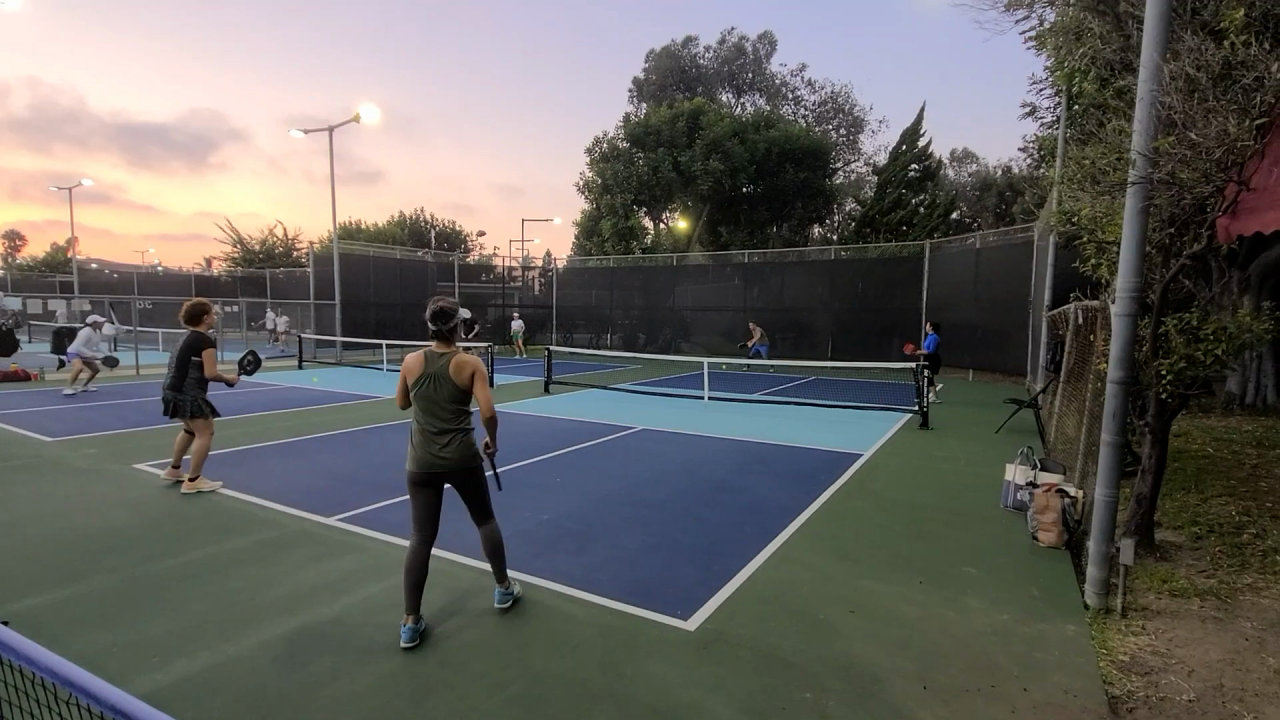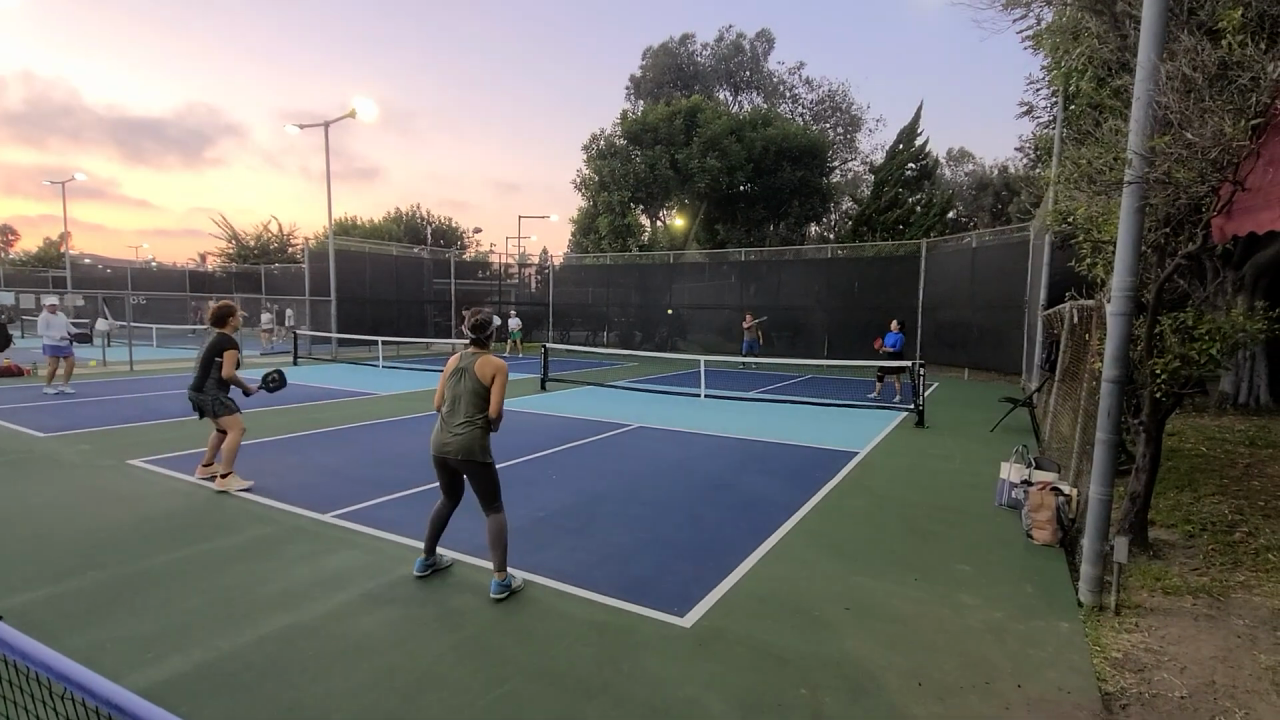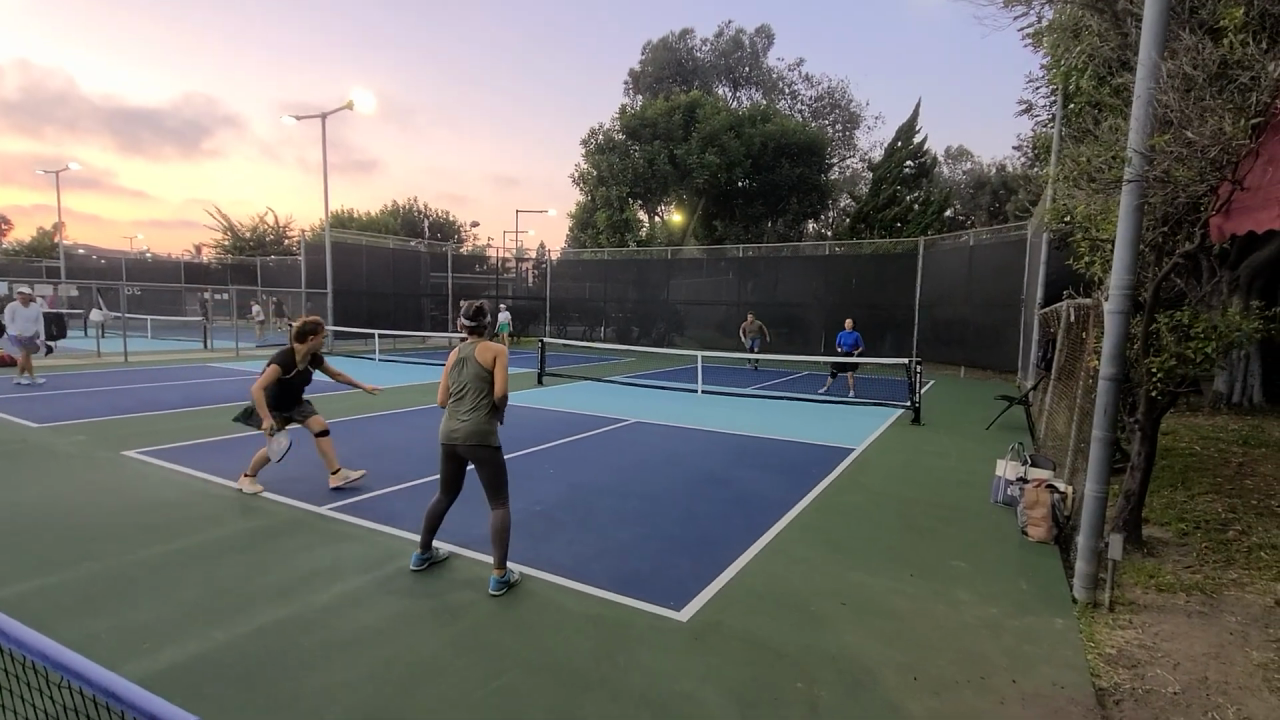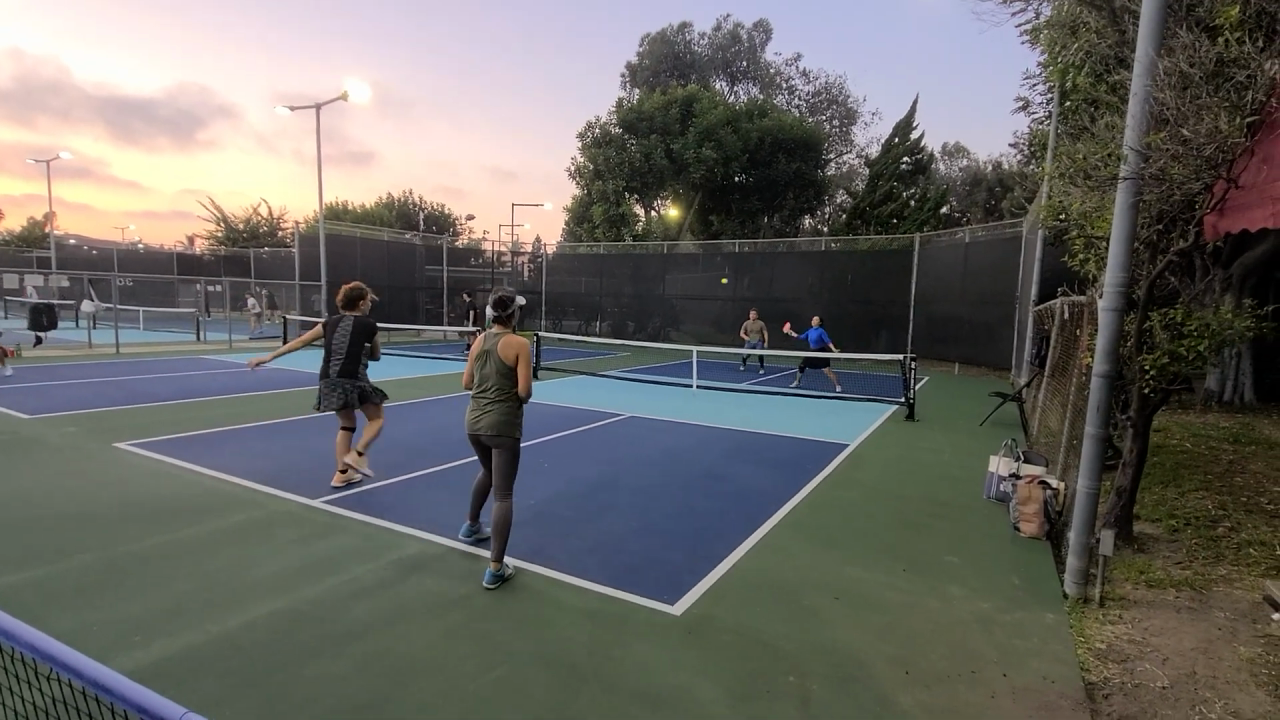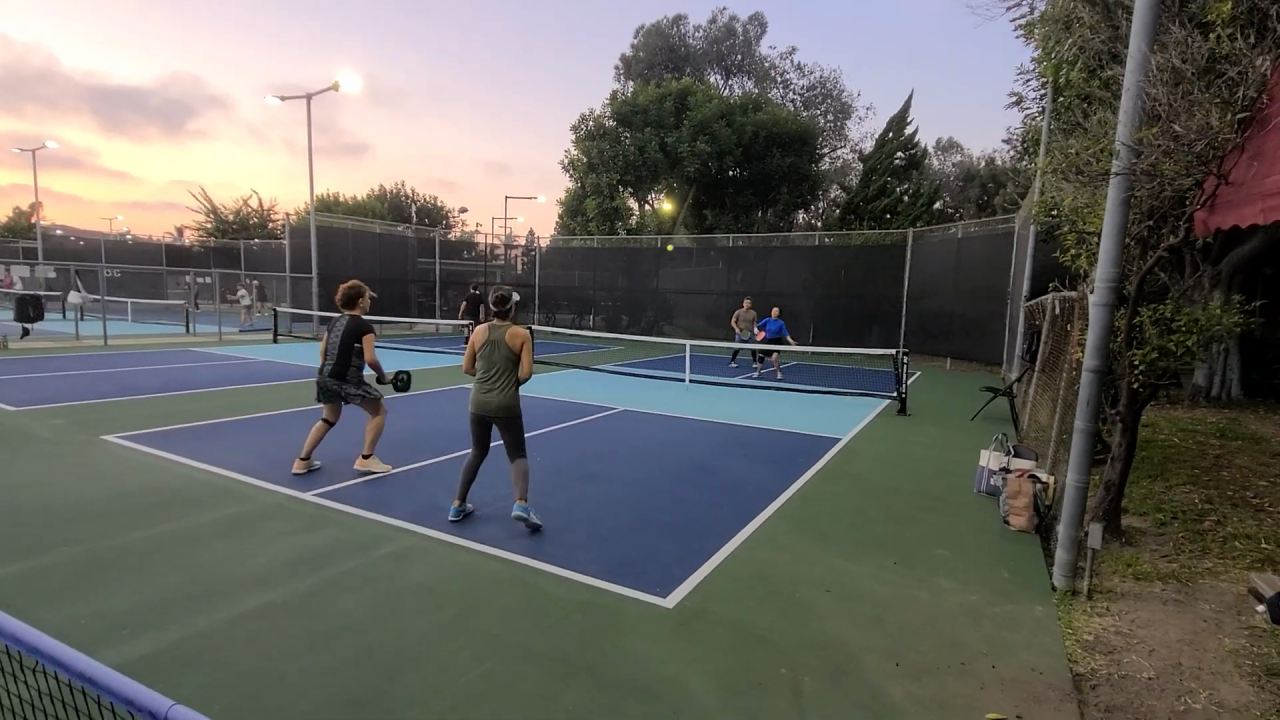
dt=0.7s
person 1, frame 1
left shoulder: (412, 361)
right shoulder: (471, 365)
left elbow: (403, 402)
right elbow: (488, 413)
right wrist: (493, 439)
left hip: (421, 463)
right hip: (462, 458)
left knee: (421, 538)
right knee: (485, 520)
left ankle: (410, 622)
right ankle: (503, 588)
person 1, frame 2
left shoulder: (453, 361)
right shoulder: (497, 366)
left elbow: (438, 405)
right elbow: (495, 413)
right wrist: (493, 426)
left hip: (441, 444)
right hip: (472, 447)
left knee: (450, 498)
right knee: (494, 510)
left ankle: (426, 559)
right ankle: (500, 579)
person 1, frame 3
left shoulder: (455, 354)
right shoulder: (497, 350)
left elbow: (441, 400)
right elbow: (500, 393)
right wrist: (497, 412)
left hip: (450, 433)
right hip: (480, 435)
left knee: (445, 494)
right knee: (499, 504)
left ankle: (422, 553)
right ankle: (500, 575)
person 1, frame 4
left shoulder: (480, 340)
right shoulder: (519, 344)
left elbow: (467, 383)
right elbow: (524, 391)
right wrist: (510, 391)
left hip: (475, 422)
right hip: (503, 425)
left knee: (488, 473)
right knee: (503, 494)
left ankle: (471, 526)
right ankle: (495, 569)
person 1, frame 5
left shoulder: (479, 332)
right shoulder: (522, 335)
left elbow: (467, 368)
right elbow: (526, 374)
left hip: (479, 403)
right hip: (506, 405)
left knee: (477, 453)
right knee: (518, 458)
left ankle: (458, 505)
right ankle: (521, 505)
person 2, frame 1
left shoulder: (186, 338)
right shoulder: (206, 341)
right elbow: (210, 374)
right wrist: (229, 379)
left hip: (172, 390)
right hip: (189, 394)
left knee: (191, 430)
right knee: (206, 432)
left ankle: (174, 469)
right ankle: (193, 480)
person 2, frame 2
left shoulder: (215, 340)
right shoulder: (229, 343)
right elbow: (228, 374)
right wrist: (246, 387)
left hip: (200, 391)
right hip: (210, 393)
left knee: (224, 428)
right knee: (237, 428)
left ankle: (206, 467)
right ankle: (225, 478)
person 2, frame 3
left shoulder: (315, 358)
right shoulder: (283, 360)
left elbow: (337, 375)
right elbow: (256, 389)
left wrist: (363, 386)
right wrist: (266, 418)
left hip: (294, 402)
right hip: (270, 403)
left knee: (320, 428)
left ankle: (337, 474)
right ankle: (247, 478)
person 2, frame 4
left shoulder: (330, 323)
right shoulder: (369, 326)
left elbow: (300, 342)
right elbow: (376, 356)
left wrist: (269, 357)
left hip: (329, 381)
right hip: (354, 381)
left knee: (348, 425)
right knee: (377, 419)
left ankle: (342, 473)
right ankle: (357, 456)
person 2, frame 5
left shoulder: (335, 322)
right shoulder: (364, 326)
left elbow: (323, 352)
right elbow: (370, 359)
right wrist: (382, 375)
left hip: (328, 378)
right hip: (348, 381)
left knee: (329, 419)
right knee: (379, 410)
left ankle: (302, 461)
right ankle: (366, 458)
